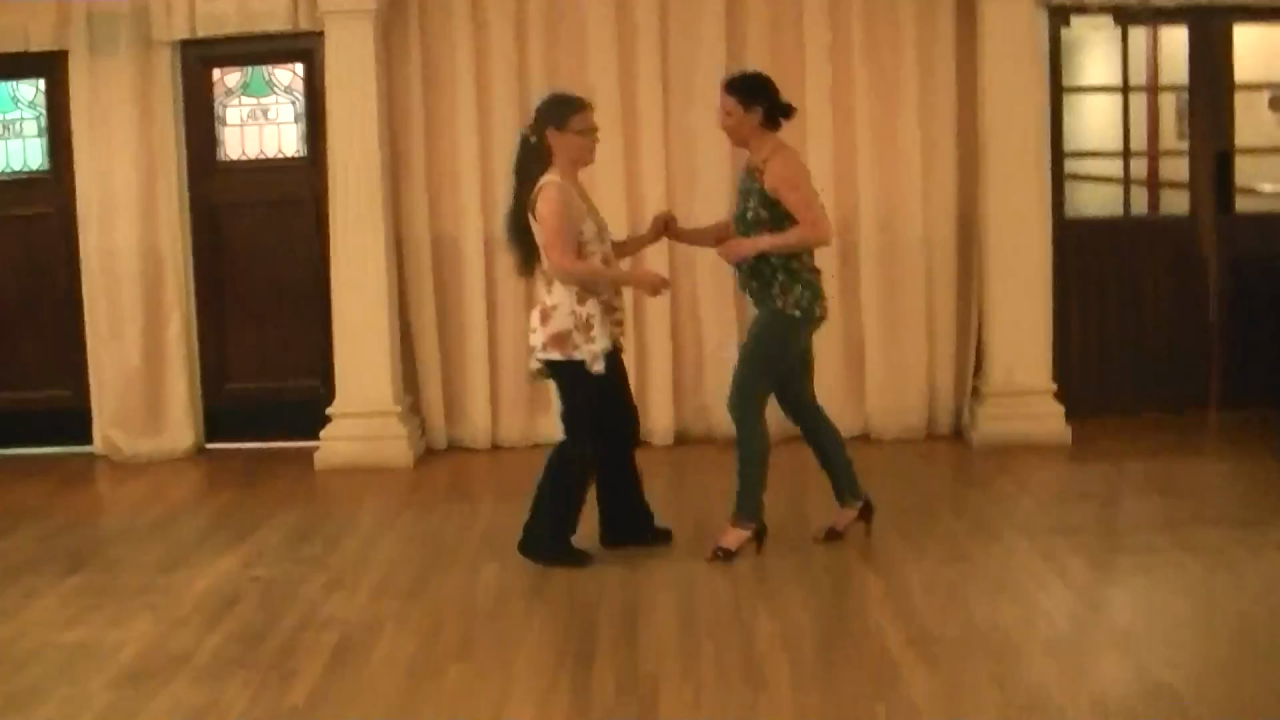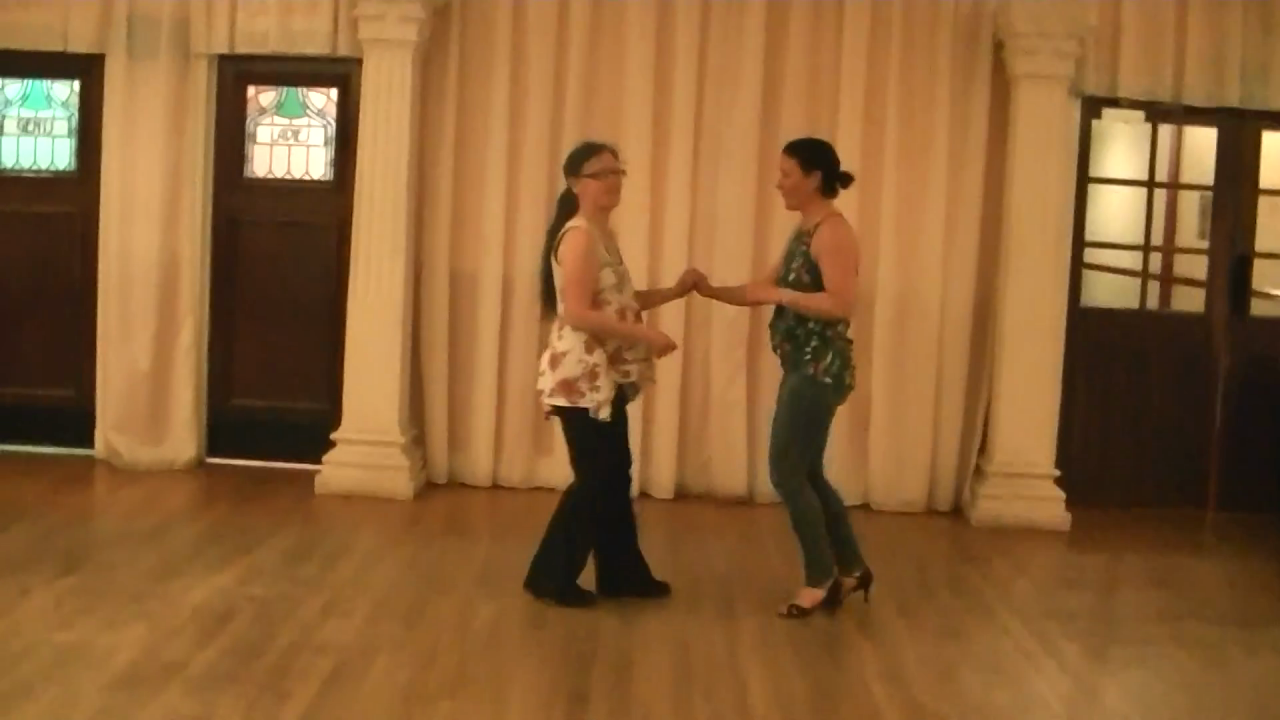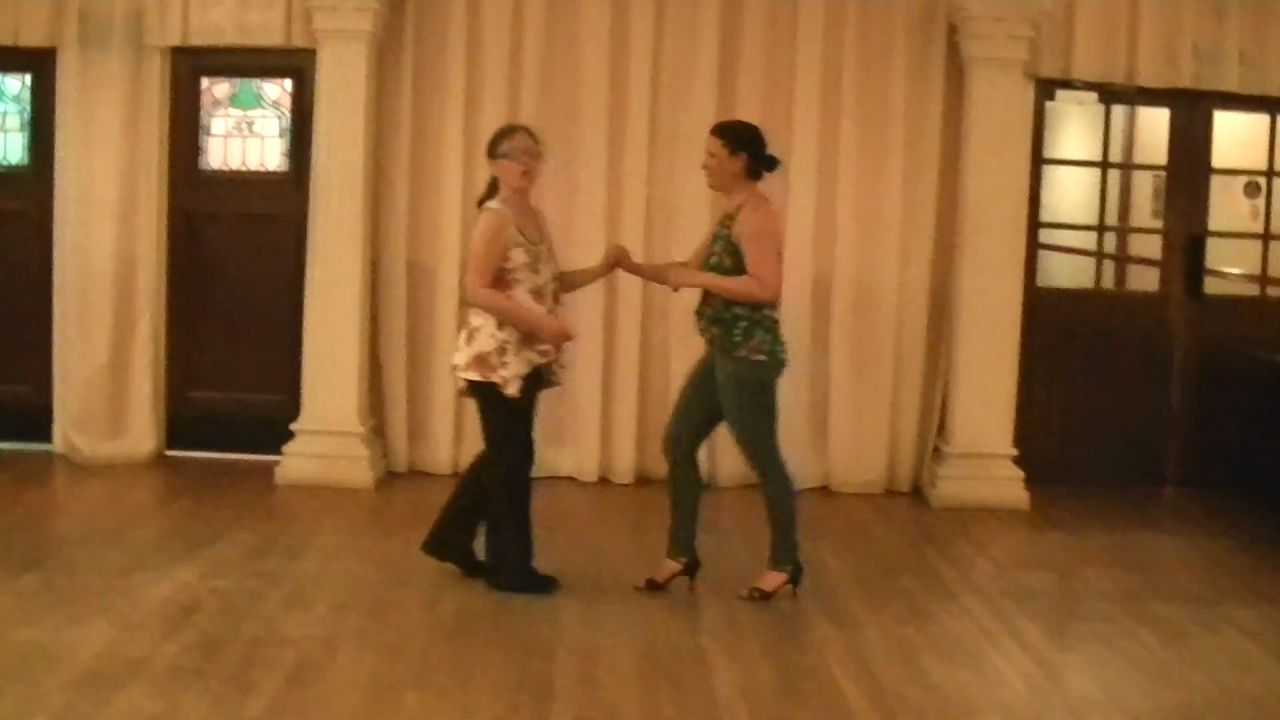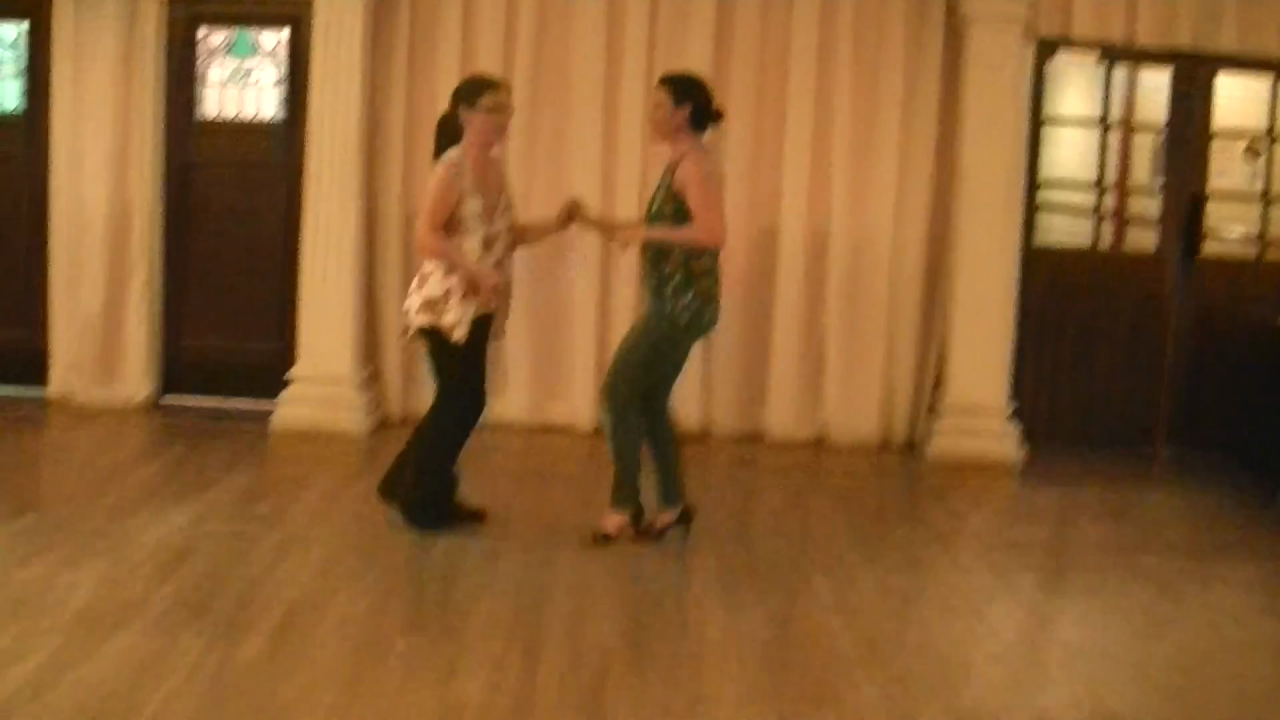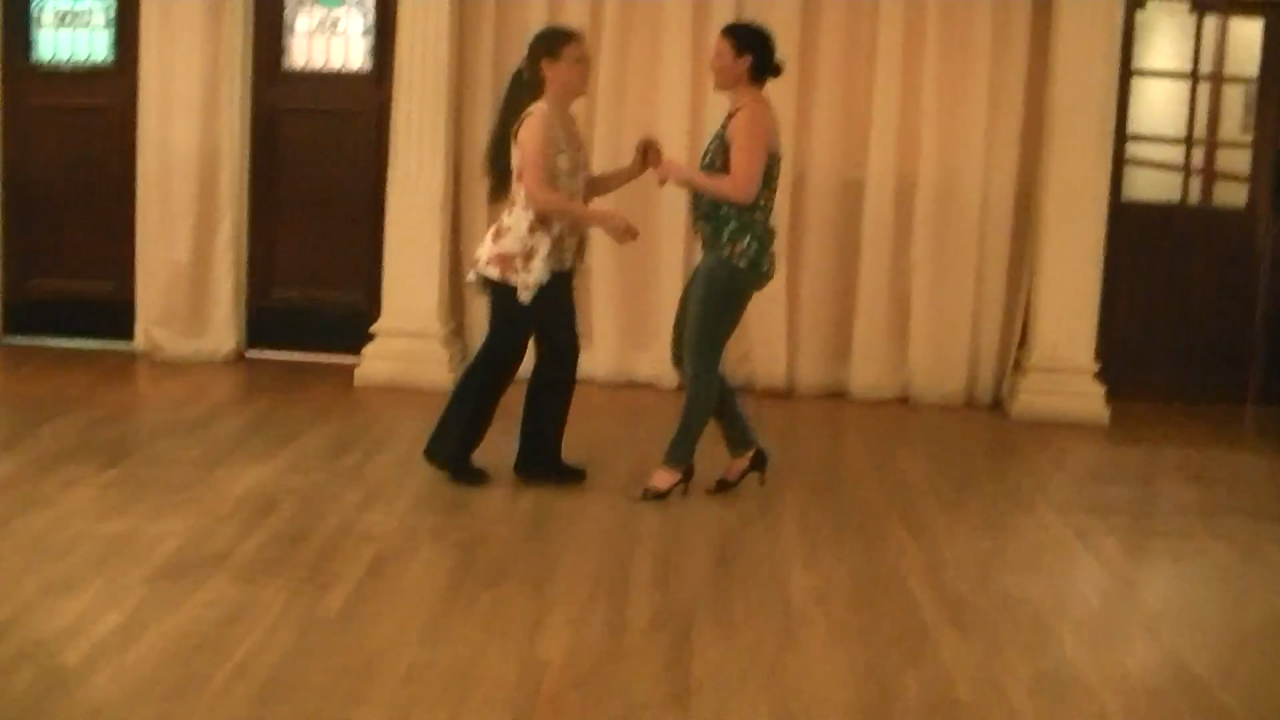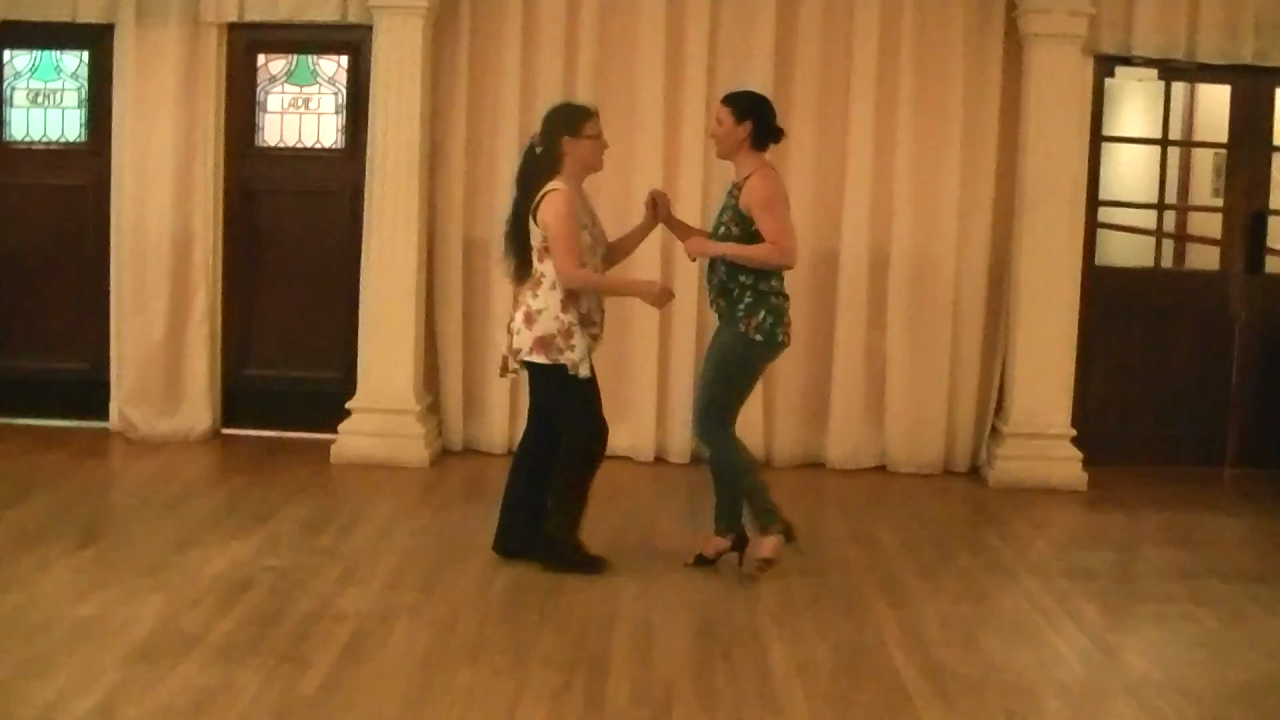
dt=0.4s
person 1, frame 1
left shoulder: (782, 164)
right shoulder: (754, 165)
left elbow: (817, 230)
right elbow: (734, 230)
left wrist: (755, 245)
right wrist: (680, 234)
left hip: (789, 303)
right hip: (777, 302)
left knee: (744, 403)
right knee: (800, 404)
left ankle: (746, 521)
right ankle: (852, 500)
person 1, frame 2
left shoulder: (833, 232)
right shoulder: (804, 231)
left elbow: (840, 306)
right elbow: (766, 290)
left wrist: (777, 294)
right wrist: (711, 291)
left hip: (820, 371)
right hip: (802, 369)
left knee: (788, 475)
right knee: (804, 473)
left ankle: (821, 579)
right ankle: (848, 567)
person 1, frame 3
left shoulder: (755, 215)
right shoulder: (732, 213)
left elbow: (765, 288)
right elbow: (692, 268)
left wrist: (701, 278)
right wrist: (635, 268)
left hip: (749, 353)
right hip: (723, 351)
left knee: (762, 458)
right knee: (678, 444)
left ankle: (783, 564)
right ankle: (681, 554)
person 1, frame 4
left shoulder: (696, 164)
right shoulder: (682, 163)
left elbow: (710, 235)
right elbow: (668, 231)
left wrist: (644, 231)
right wrist: (595, 222)
left hip: (682, 303)
right hip: (673, 301)
left knee: (618, 393)
right knee: (648, 401)
left ankle: (626, 504)
right ankle: (673, 502)
person 1, frame 5
left shoulder: (752, 116)
right shoulder: (742, 114)
left elbow: (742, 190)
left wrist: (683, 173)
right wrist: (667, 166)
left hip: (739, 255)
right hip: (723, 253)
left knee: (698, 360)
right knee: (687, 355)
left ankle: (677, 462)
right ankle: (745, 448)
person 1, frame 6
left shoulder: (763, 183)
right shoulder: (745, 182)
left elbow: (784, 253)
left wrist: (712, 244)
right wrist: (672, 223)
left hip: (754, 325)
right hip: (737, 322)
left knee: (713, 428)
right knee: (713, 426)
left ankle: (772, 525)
right ankle: (729, 529)
person 2, frame 1
left shoulder: (571, 189)
right shoulder: (553, 192)
right elbow: (564, 266)
left wrist: (647, 237)
right wrist: (634, 277)
left hip: (590, 329)
right hip: (571, 333)
left knee: (619, 424)
right knee: (586, 433)
left ankle: (627, 522)
right ankle: (544, 536)
person 2, frame 2
left shoulder: (603, 235)
right shoulder: (578, 236)
right elbow: (579, 313)
left wrist: (673, 292)
right wrist: (644, 336)
left hip: (605, 376)
right hip: (580, 376)
left knee: (614, 473)
right knee: (595, 477)
left ankle: (623, 575)
right ankle: (550, 576)
person 2, frame 3
left shoulder: (536, 218)
right shoulder: (492, 219)
left elbow: (548, 282)
right elbow: (477, 291)
left wrist: (599, 270)
right wrist: (538, 321)
left hip: (527, 357)
right hip: (494, 355)
left knee: (502, 453)
right knee: (512, 458)
left ankle: (450, 537)
right ankle: (512, 568)
person 2, frame 4
left shoulder: (496, 169)
right shoulder: (451, 168)
left elbow: (504, 234)
right elbow: (426, 236)
left wrist: (556, 225)
right wrist: (477, 272)
left hip: (478, 305)
right hip: (447, 302)
left knee: (461, 400)
right knee: (462, 400)
left ankle: (435, 496)
right ankle: (408, 487)
person 2, frame 5
left shoulder: (565, 122)
right shoulder: (538, 121)
left elbow: (581, 187)
right elbow: (540, 195)
left wrist: (635, 170)
right wrist: (604, 219)
left hip: (553, 261)
right hip: (521, 258)
left knee: (561, 356)
right knee: (502, 355)
left ankle: (540, 457)
right ankle: (451, 447)
person 2, frame 6
left shoulder: (573, 196)
right shoulder: (559, 197)
left elbow: (600, 258)
right elbow: (571, 272)
left wrist: (646, 225)
right wrist: (639, 288)
left hip: (560, 336)
right hip: (555, 336)
left knee: (547, 434)
right knee: (586, 436)
left ankle: (518, 534)
right ankle: (559, 541)
